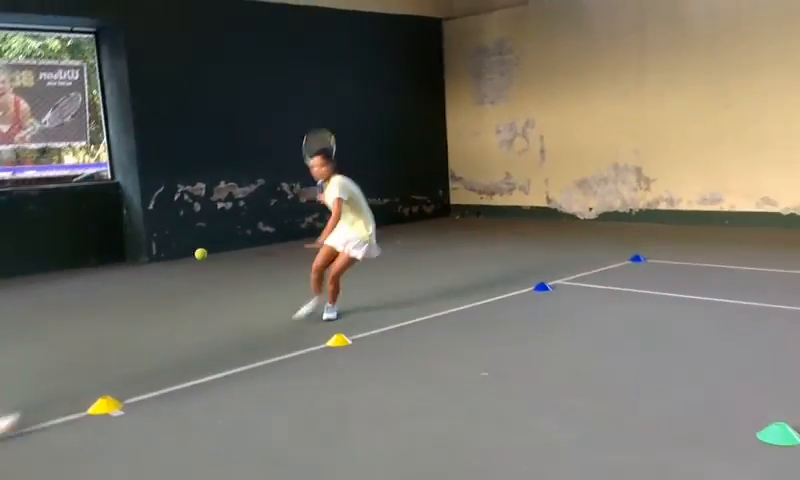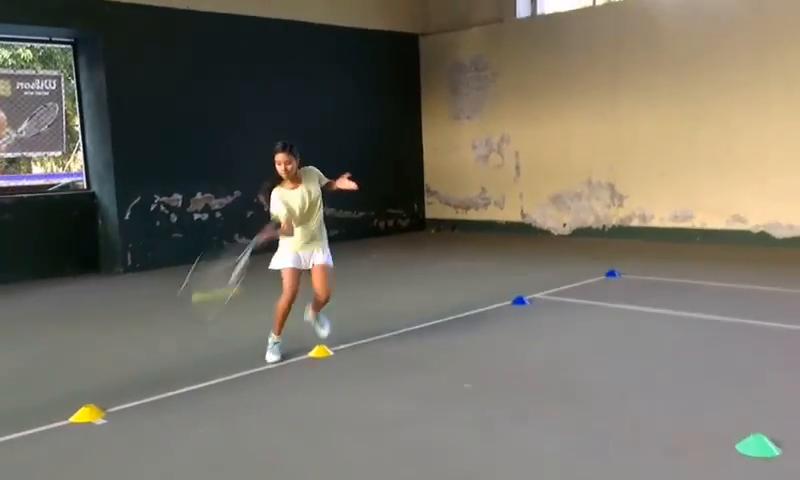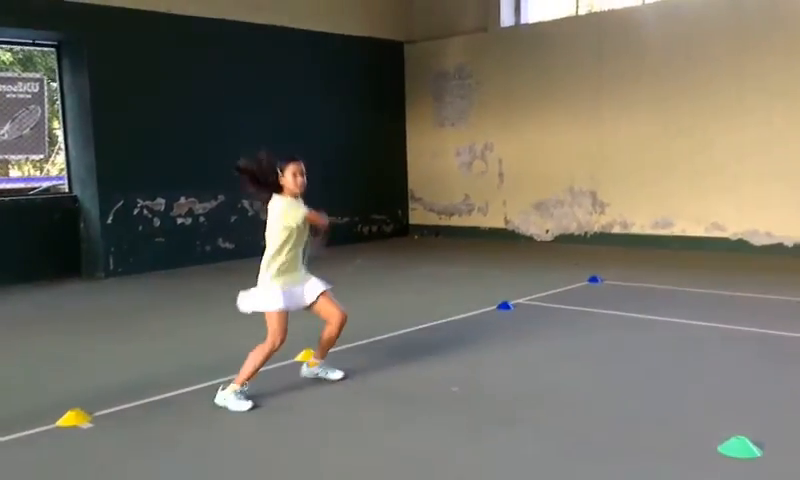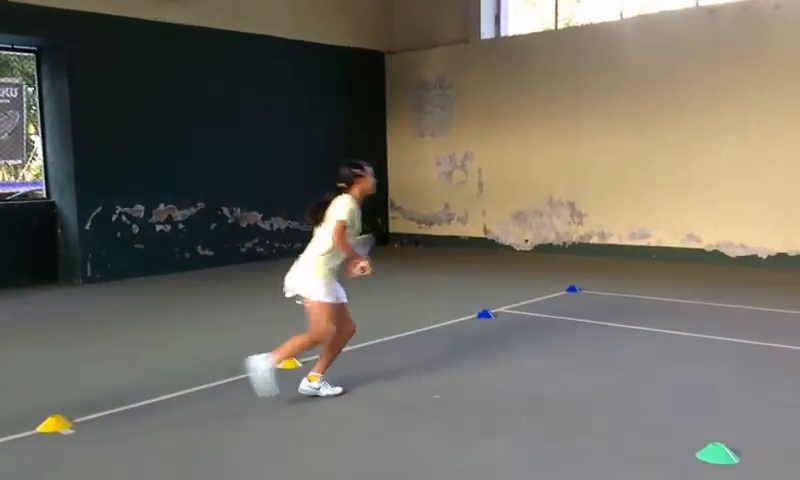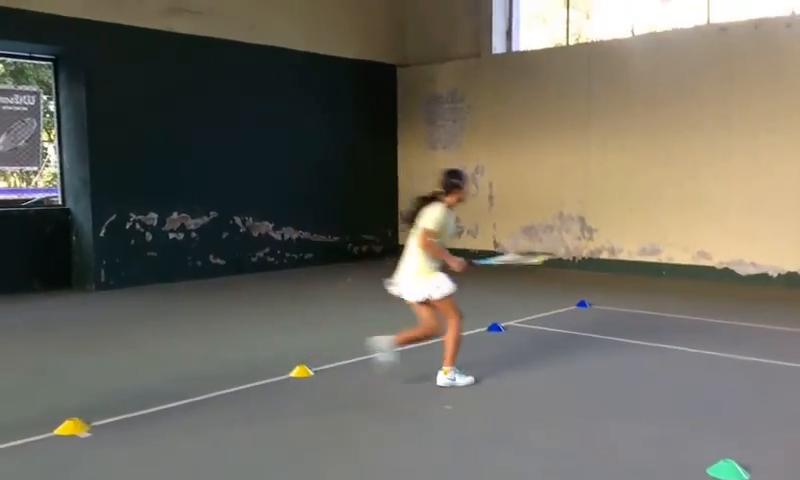
dt=0.3s
person 1, frame 1
left shoulder: (336, 183)
right shoulder: (330, 184)
left elbow: (337, 214)
left wrist: (323, 238)
right wrist: (326, 199)
left hip: (359, 234)
right hip: (343, 231)
left knee: (334, 274)
right knee: (317, 267)
left ankle: (331, 305)
right ankle: (315, 301)
person 1, frame 2
left shoulder: (312, 174)
right shoulder: (277, 195)
left elbow: (328, 185)
right elbow: (288, 231)
left wrist: (340, 184)
right wrist: (276, 229)
left hip: (317, 244)
right hip: (292, 246)
left knee: (323, 295)
right knee: (289, 294)
left ankle: (314, 311)
right ankle: (275, 339)
person 1, frame 3
left shoulder: (296, 204)
right shoulder: (279, 204)
right elbow: (321, 222)
left wrist: (312, 219)
right wrist: (321, 220)
left hip: (299, 277)
right hip: (275, 280)
left knee: (338, 317)
right knee: (275, 341)
left ankle: (316, 365)
right ankle: (232, 390)
person 1, frame 4
left shoulder: (353, 207)
right shoulder: (346, 203)
right elbow: (339, 239)
left wrist: (356, 262)
right wrist: (358, 257)
left hip: (321, 273)
right hip: (313, 272)
left knee: (346, 330)
right knee: (324, 332)
left ankle: (314, 379)
right ankle: (268, 361)
person 1, frame 5
left shoulder: (449, 212)
right shoulder: (438, 210)
right elbow: (425, 243)
left wrist: (451, 259)
right wrist: (450, 260)
left hip: (412, 273)
right hip: (422, 273)
left knee: (430, 328)
right knee: (455, 317)
left ankle: (388, 343)
right ankle: (447, 372)
